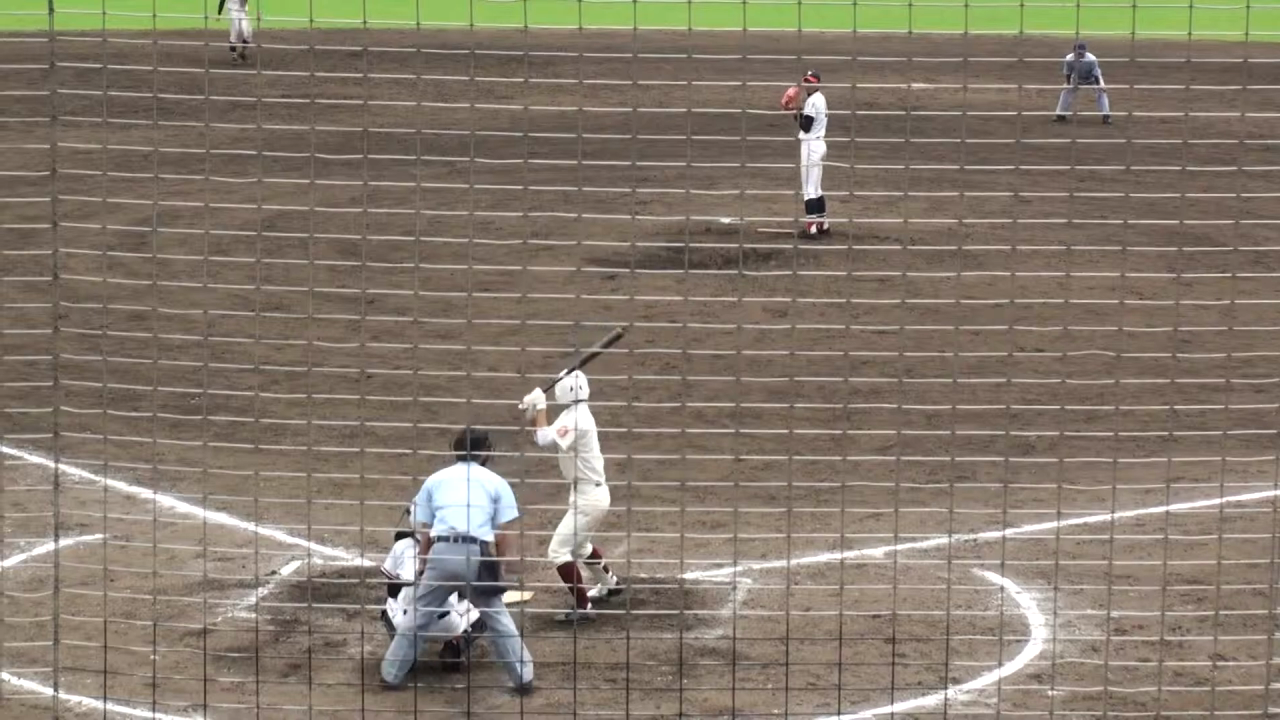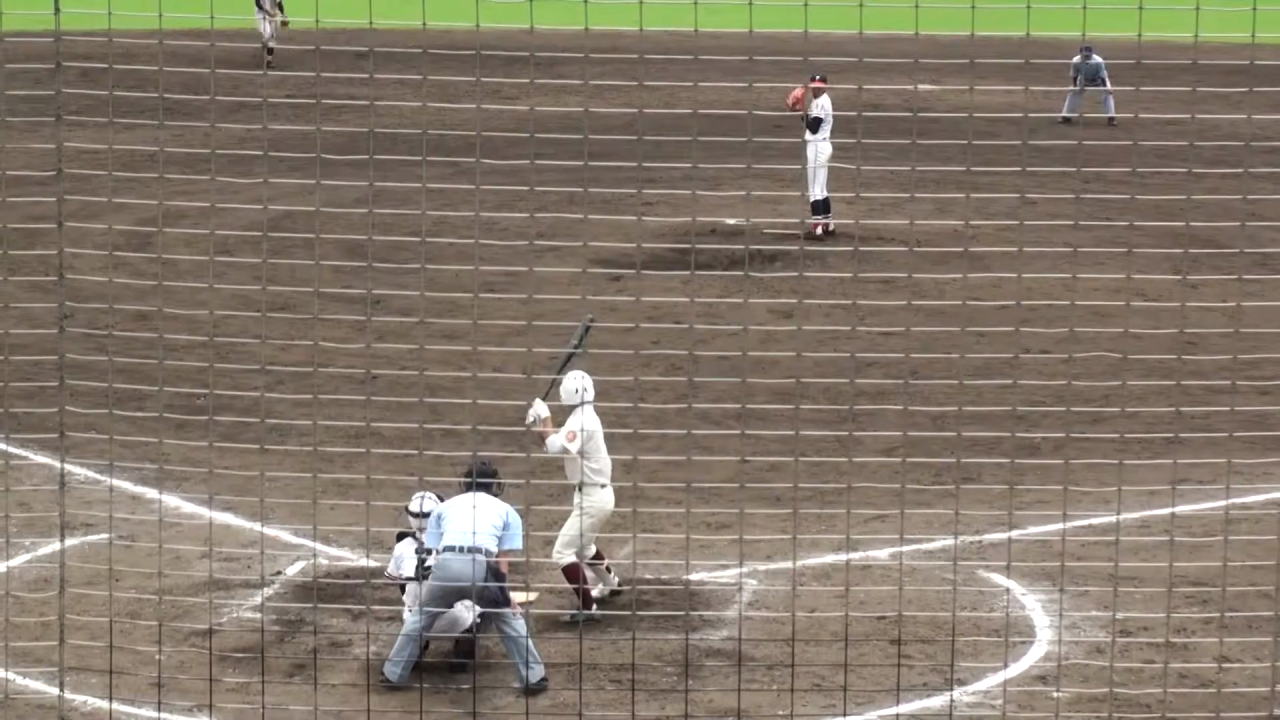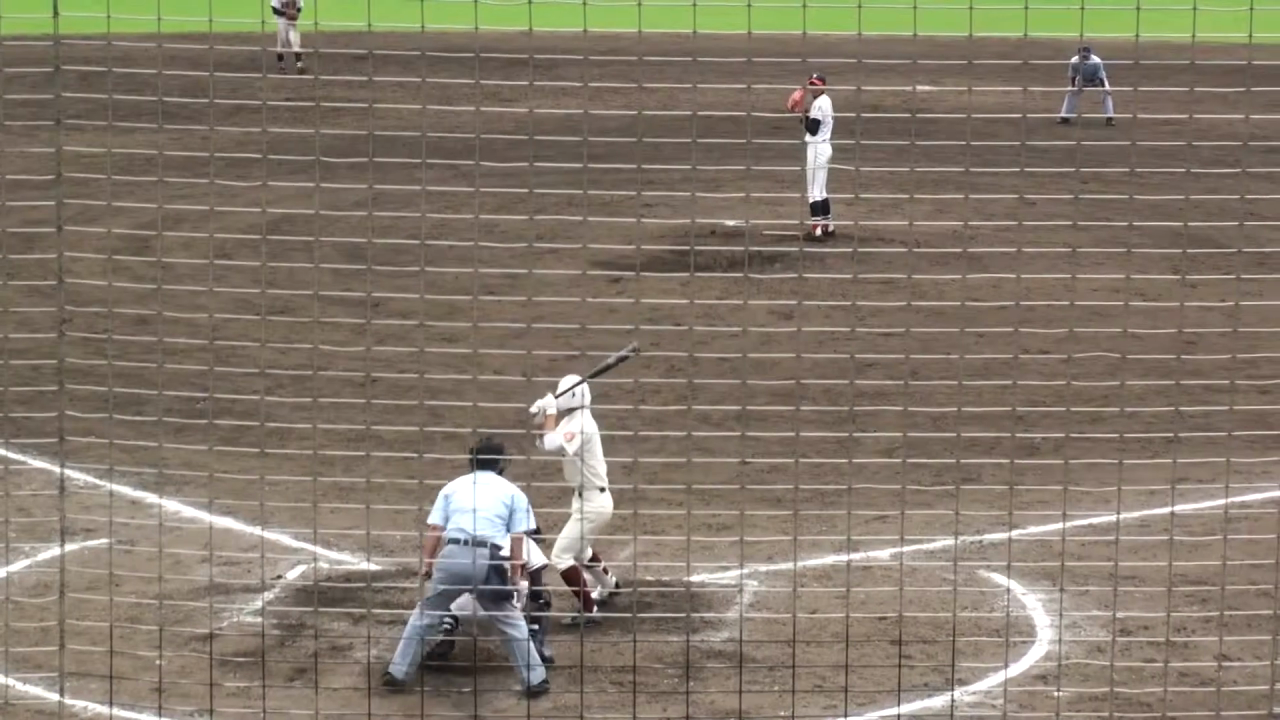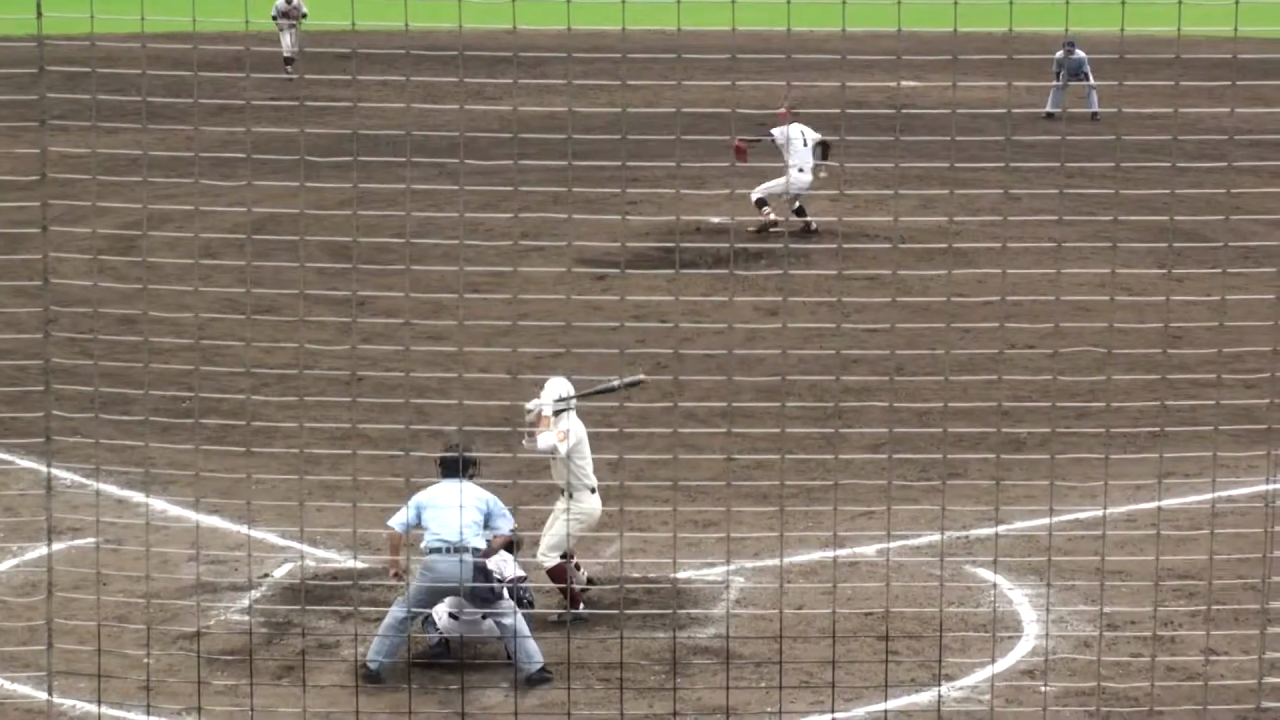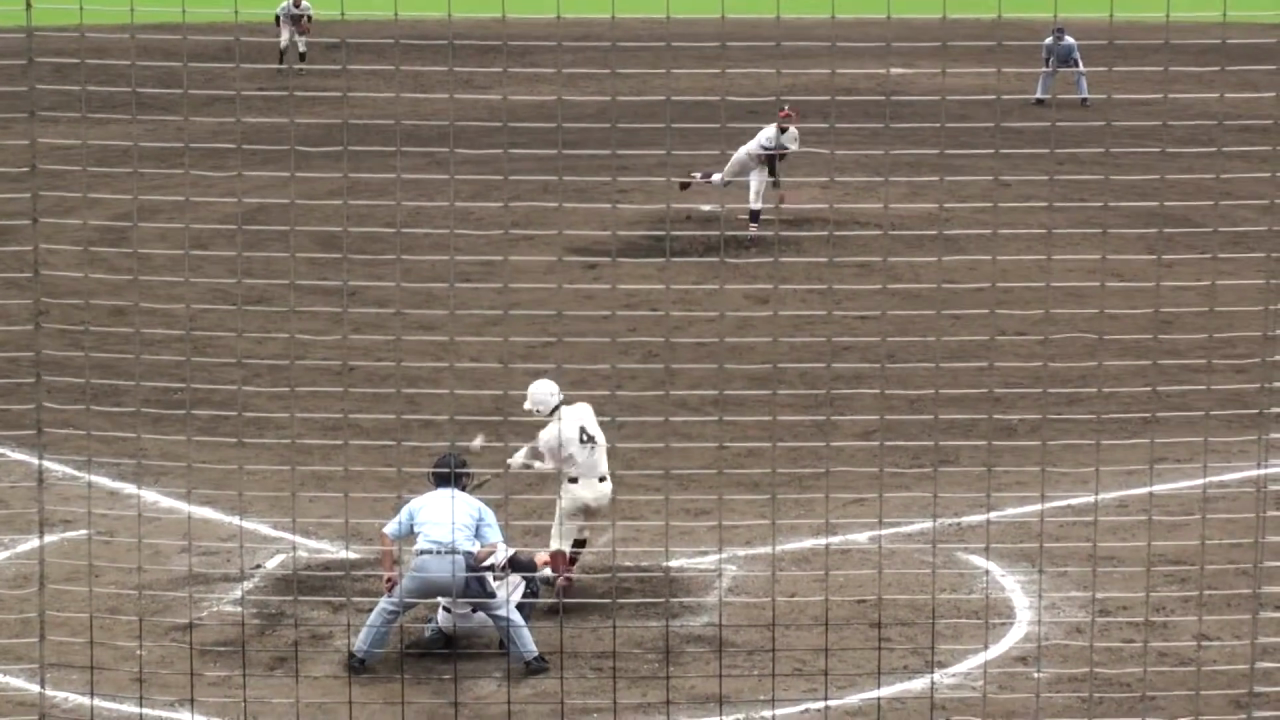
dt=0.7s
person 1, frame 1
left shoulder: (434, 480)
right shoulder: (496, 482)
left elbow: (424, 529)
right elbow: (502, 531)
left wrist: (422, 561)
left hip: (441, 552)
right hip: (476, 554)
left knee: (419, 615)
right knee: (496, 616)
left ankle: (392, 674)
right ankle: (523, 677)
person 1, frame 2
left shoulder: (445, 506)
right shoulder: (506, 510)
right elbow: (502, 558)
right wrist: (503, 592)
left hip: (446, 563)
right hip: (482, 566)
left knee: (419, 618)
right knee: (510, 619)
left ankle: (393, 675)
right ankle: (534, 678)
person 1, frame 3
left shoulder: (453, 486)
right shoulder: (513, 491)
left elbow: (434, 530)
right elbow: (517, 539)
left wrist: (427, 566)
right wrist: (514, 577)
left hip: (451, 556)
right hip: (488, 560)
left knee: (425, 615)
right knee: (511, 620)
left ankle: (397, 673)
right ankle: (535, 680)
person 1, frame 4
left shoulder: (424, 496)
right shoulder: (484, 496)
left elbow: (395, 530)
right elbow: (505, 534)
left wrist: (395, 567)
left hip: (434, 565)
right hip: (470, 566)
left knee: (401, 611)
right knee: (505, 614)
left ankle: (373, 667)
right ankle: (534, 668)
person 1, frame 5
left shoulder: (417, 503)
right shoulder: (477, 505)
left elbow: (387, 535)
right elbow: (493, 547)
left wrist: (389, 571)
left hip: (424, 566)
right hip: (461, 567)
left knee: (390, 605)
right knee: (500, 607)
left ankle: (359, 658)
right ankle: (532, 659)
person 2, frame 1
left shoulder: (577, 418)
right shoulder: (574, 413)
left elbow: (544, 439)
right elbow: (546, 436)
left wrist: (540, 407)
right wrist: (532, 412)
left hip: (588, 496)
right hip: (590, 492)
left knee: (559, 550)
right knee: (579, 545)
left ankle: (583, 608)
right ankle: (609, 583)
person 2, frame 2
left shoulder: (582, 420)
right shoulder: (582, 416)
left elbow: (555, 447)
right elbow: (558, 444)
left wrist: (545, 417)
right wrist: (539, 424)
left hip: (592, 497)
right hip: (595, 494)
left knee: (563, 552)
right knee: (583, 546)
left ankle: (588, 608)
right ankle: (611, 584)
person 2, frame 3
left shoulder: (581, 424)
right shoulder: (572, 420)
left elbow: (552, 445)
right elbow: (547, 442)
left wrist: (550, 413)
right wrist: (542, 419)
left hip: (592, 502)
right hip: (590, 498)
left knee: (561, 556)
right knee: (578, 549)
left ankle: (588, 611)
right ankle: (610, 585)
person 2, frame 4
left shoulder: (571, 425)
right shoulder: (557, 421)
left elbow: (545, 446)
right elbow: (531, 444)
left wrist: (546, 414)
right wrist: (533, 419)
left hip: (582, 504)
right hip: (569, 499)
left knee: (546, 554)
right knee: (554, 544)
left ankle: (576, 608)
right ankle: (581, 580)
person 2, frame 5
left shoulder: (548, 436)
right shoulder: (584, 409)
left elbow: (555, 466)
left wrist: (524, 461)
left hip: (575, 491)
right hip: (602, 488)
left knee: (560, 541)
right knee: (581, 530)
left ankle: (561, 579)
right ankle: (564, 574)
